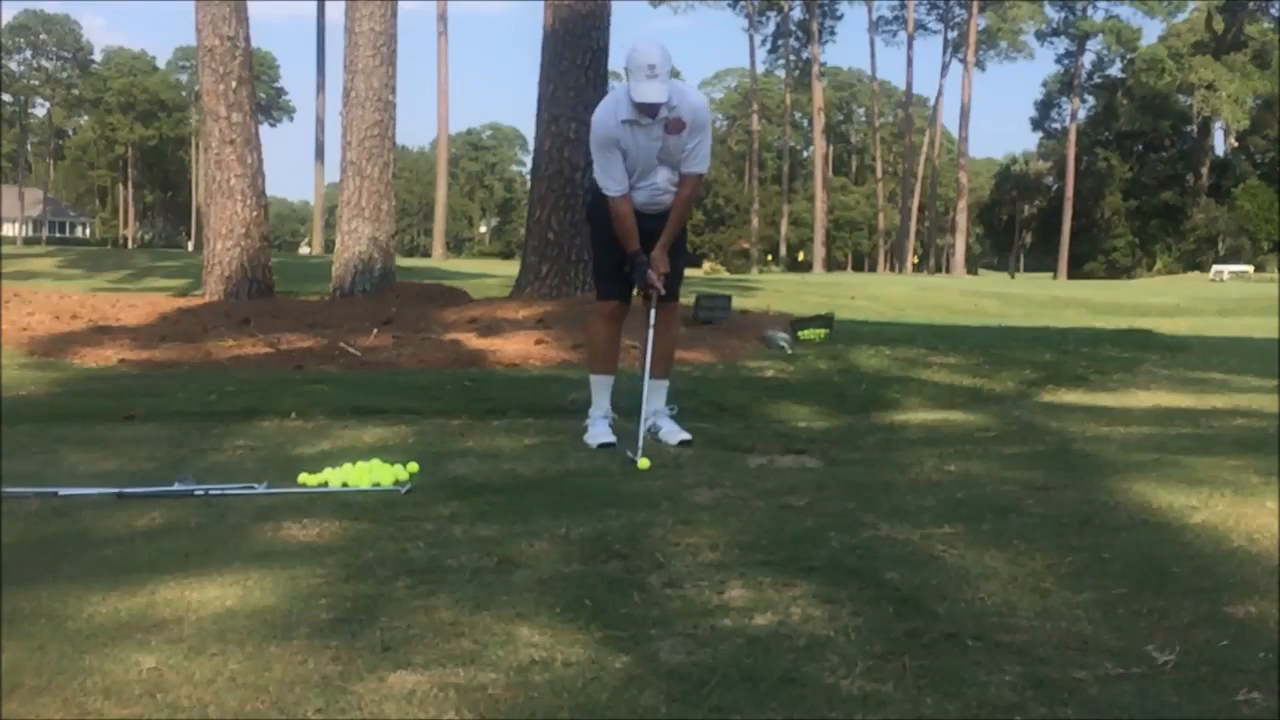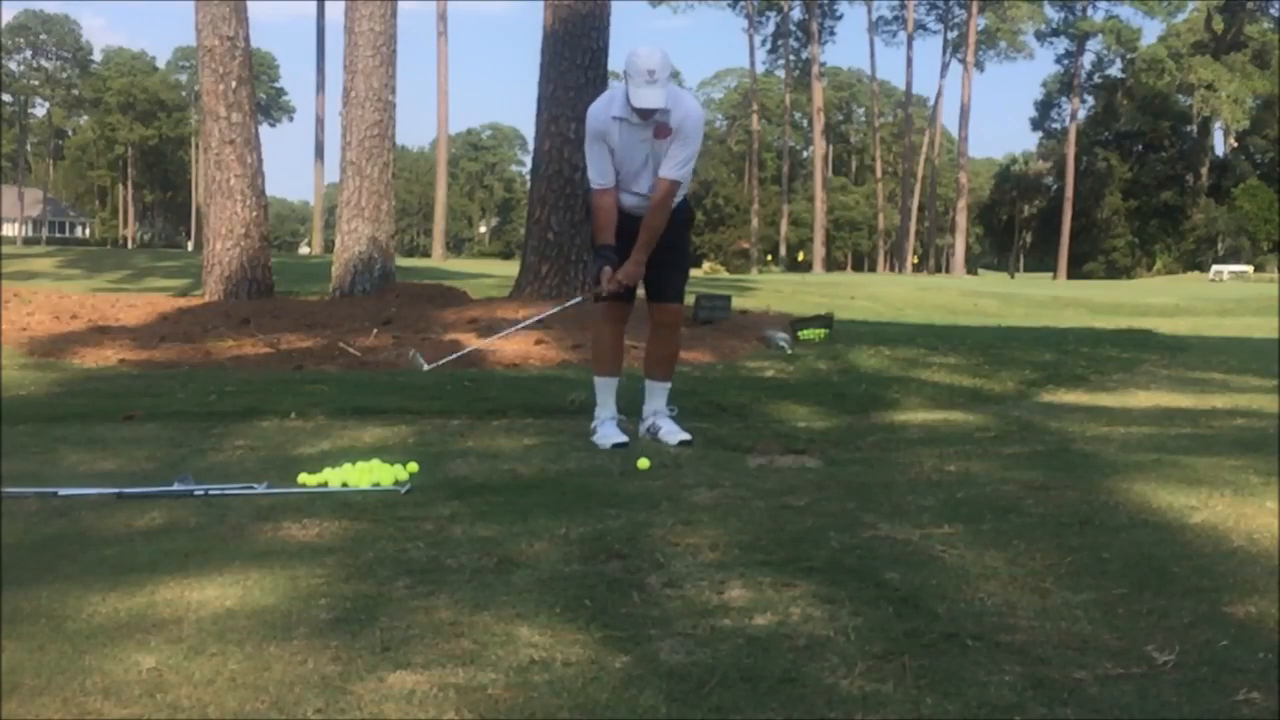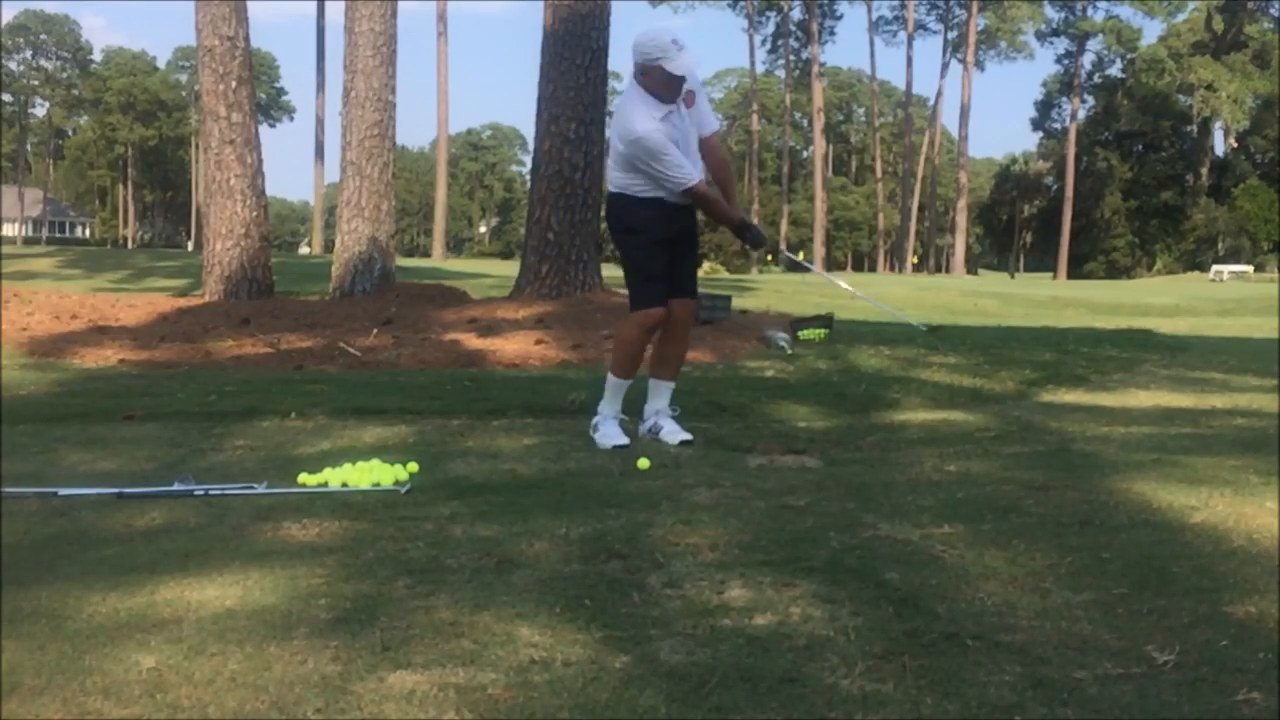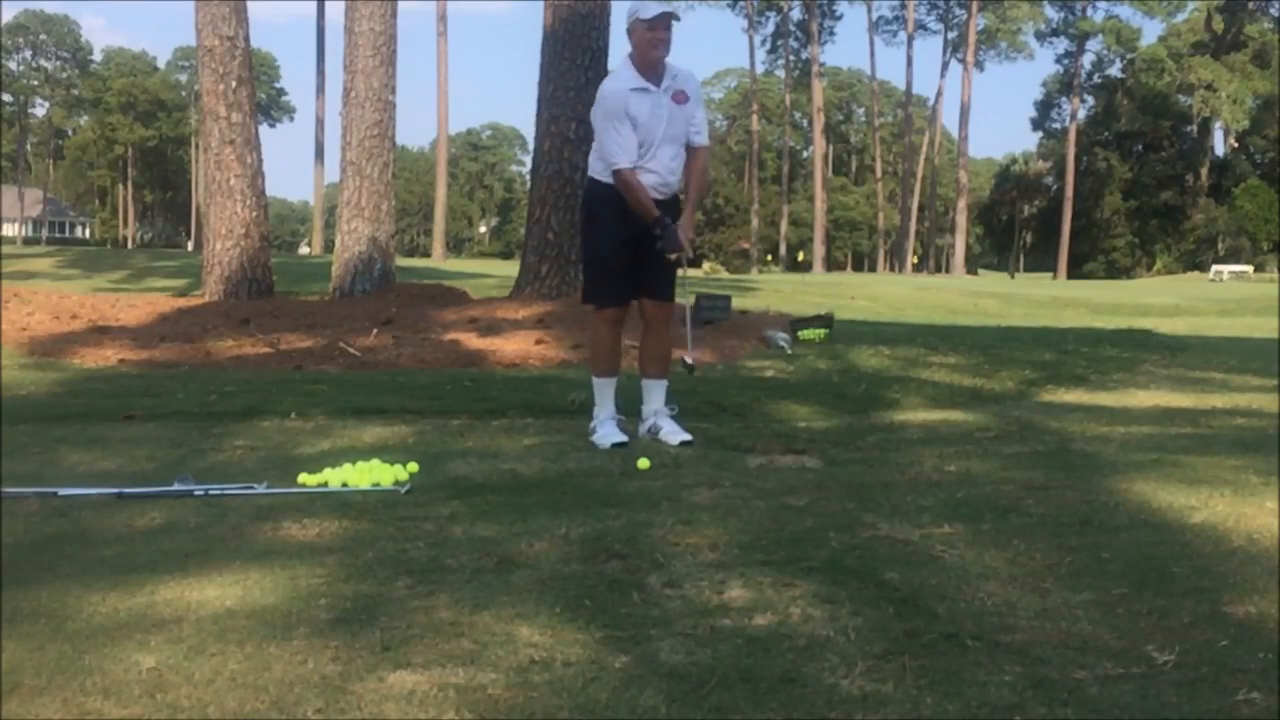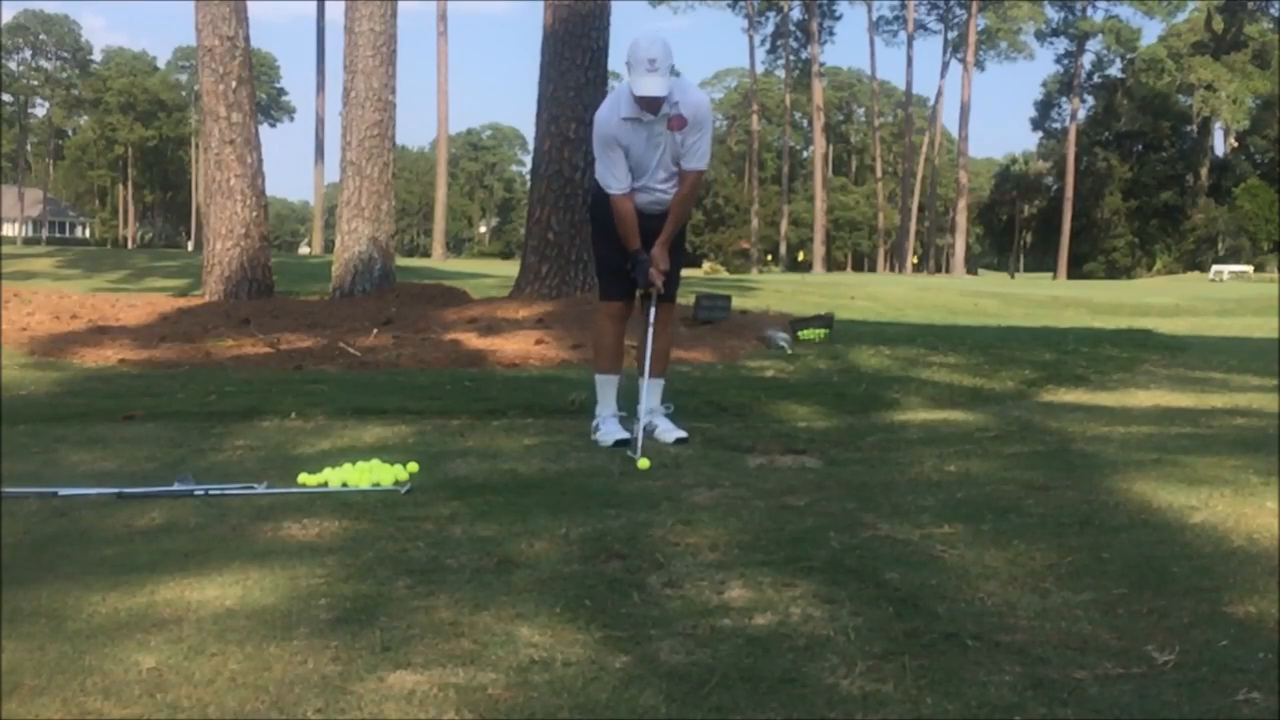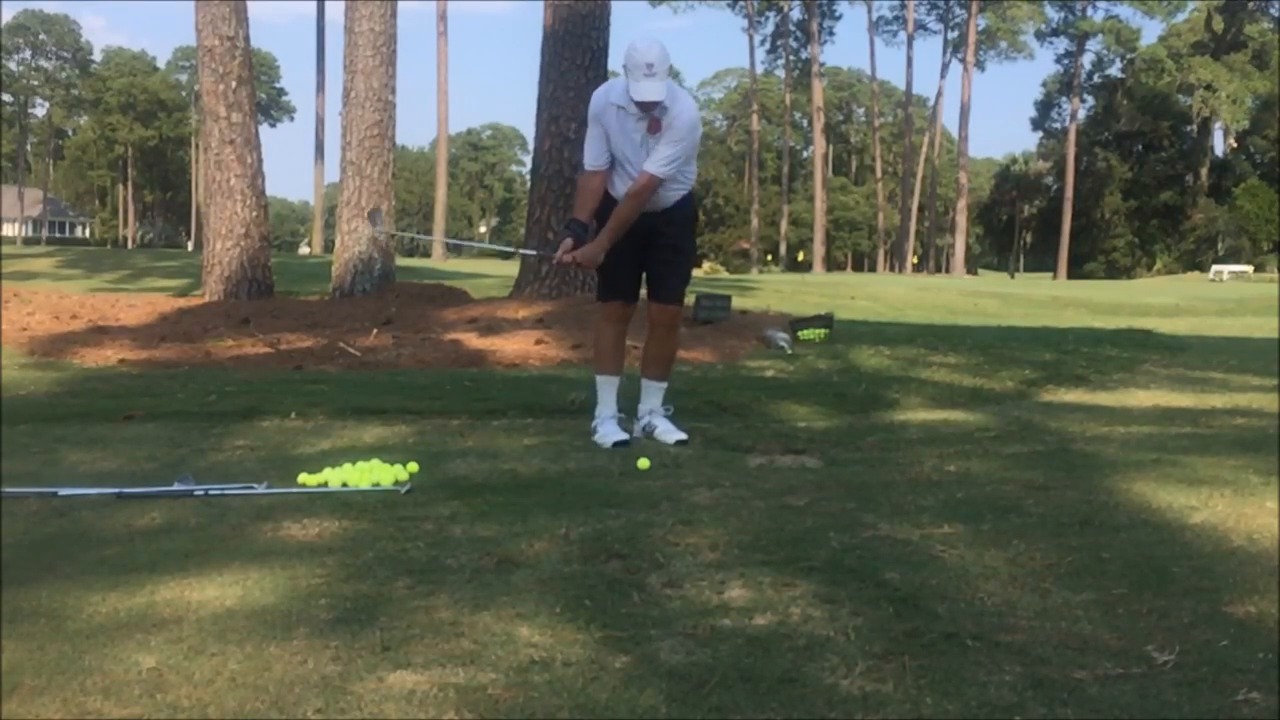
dt=0.7s
person 1, frame 1
left shoulder: (694, 107)
right shoulder: (606, 118)
left elbow: (690, 183)
right elbow: (618, 197)
left wrist: (663, 249)
right wrist: (636, 260)
left hip: (668, 214)
right hip: (615, 212)
left knee: (666, 311)
right knee: (610, 308)
left ankle: (656, 413)
right ankle: (599, 414)
person 1, frame 2
left shoulder: (688, 113)
right shoulder: (601, 113)
left elbow: (664, 193)
right elbow: (603, 189)
left wrist: (637, 261)
right wrist: (605, 255)
left hip: (669, 217)
right hip: (618, 216)
left knee: (669, 314)
right knee: (612, 309)
left ankle: (656, 414)
right ankle: (605, 416)
person 1, frame 3
left shoulder: (684, 83)
right shoulder: (640, 127)
left elbow: (710, 145)
right elbow: (696, 187)
left wrist: (733, 209)
right wrist: (741, 226)
left hip: (682, 211)
right hip: (640, 214)
left knee: (683, 313)
right knee: (650, 313)
left ankle: (656, 413)
right ankle: (607, 414)
person 1, frame 4
left shoulder: (687, 85)
right shoulder: (615, 92)
left elbow: (699, 153)
right elbow: (624, 172)
left wrist: (687, 218)
right wrist: (658, 226)
left hip: (664, 207)
right hip: (613, 205)
left knee: (660, 311)
right knee: (610, 310)
left ankle: (655, 414)
right ankle: (604, 416)
person 1, frame 5
left shoulder: (695, 104)
right shoulder: (609, 117)
left elbow: (691, 179)
right elbow: (620, 196)
left wrist: (662, 246)
right wrist: (638, 258)
left hip: (669, 213)
right hip: (615, 212)
left knee: (664, 308)
right knee: (614, 307)
left ankle: (651, 411)
right ankle: (606, 415)
person 1, frame 6
left shoulder: (683, 113)
right shoulder: (603, 101)
left elbow: (645, 186)
right elbow: (594, 172)
left wrist: (600, 244)
right wrist: (576, 230)
left hip: (672, 214)
right hip: (615, 208)
left knee: (667, 315)
right knee: (614, 310)
left ankle: (650, 413)
right ankle: (606, 415)
